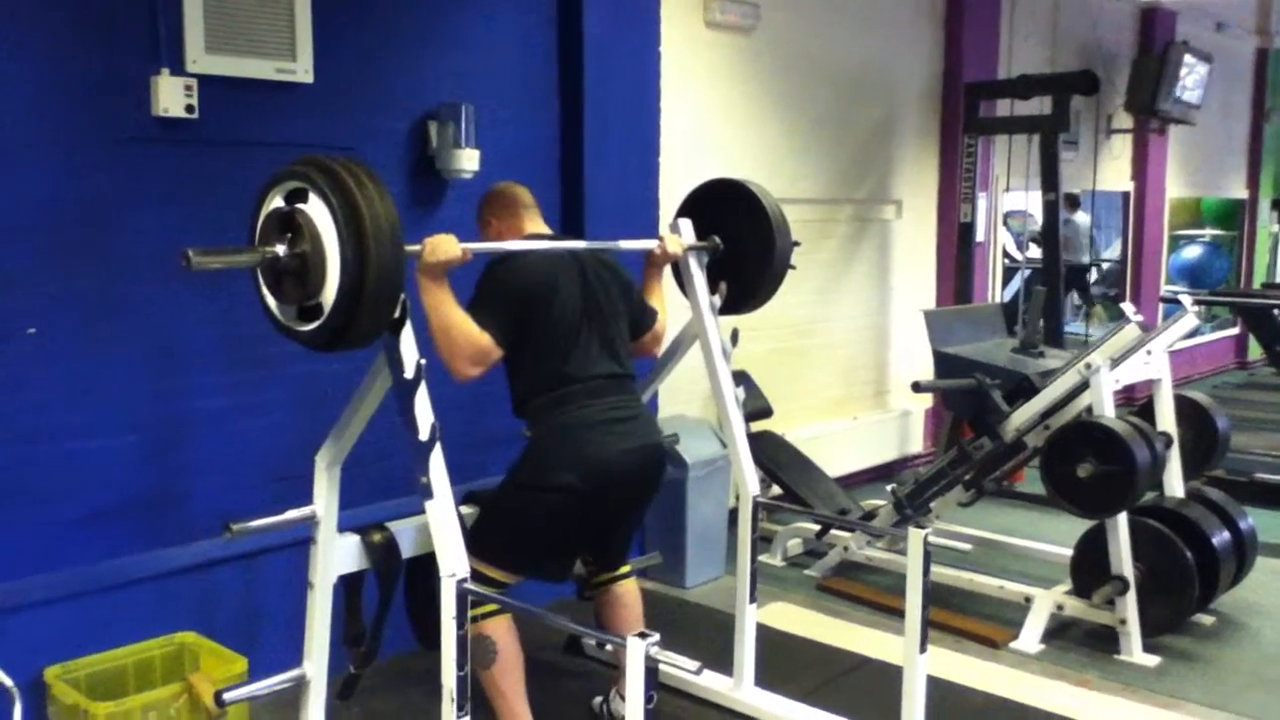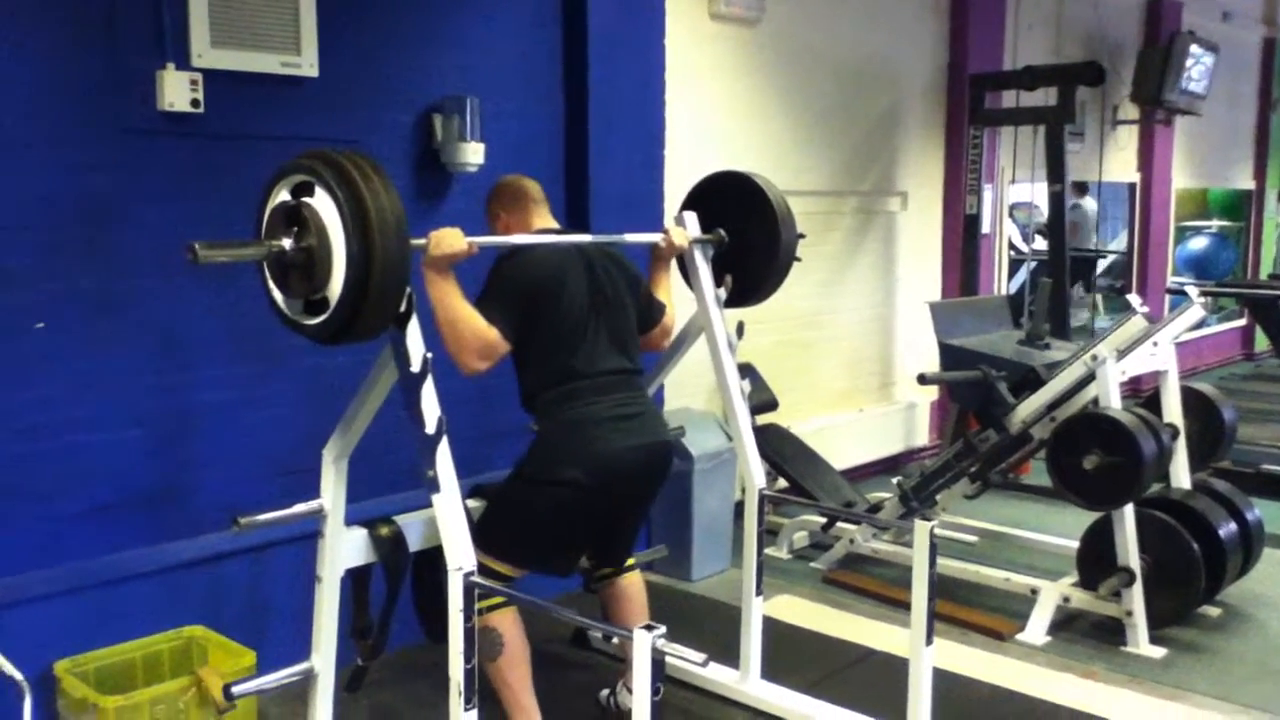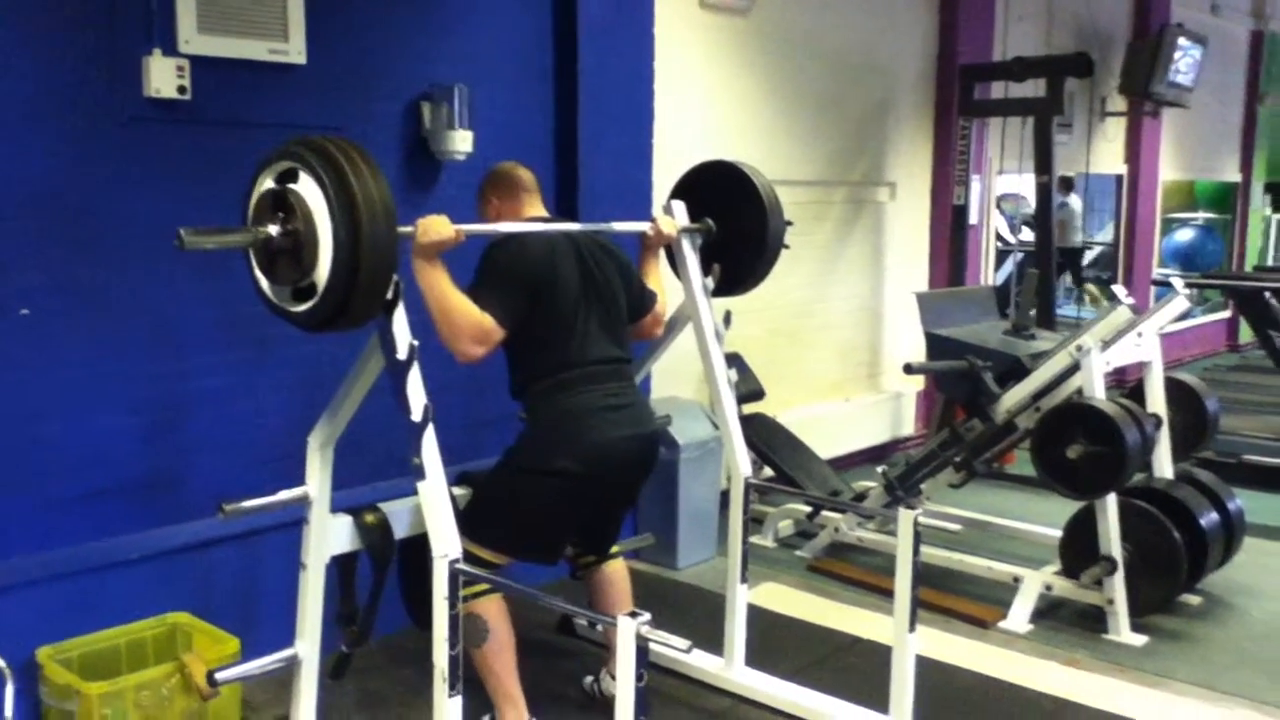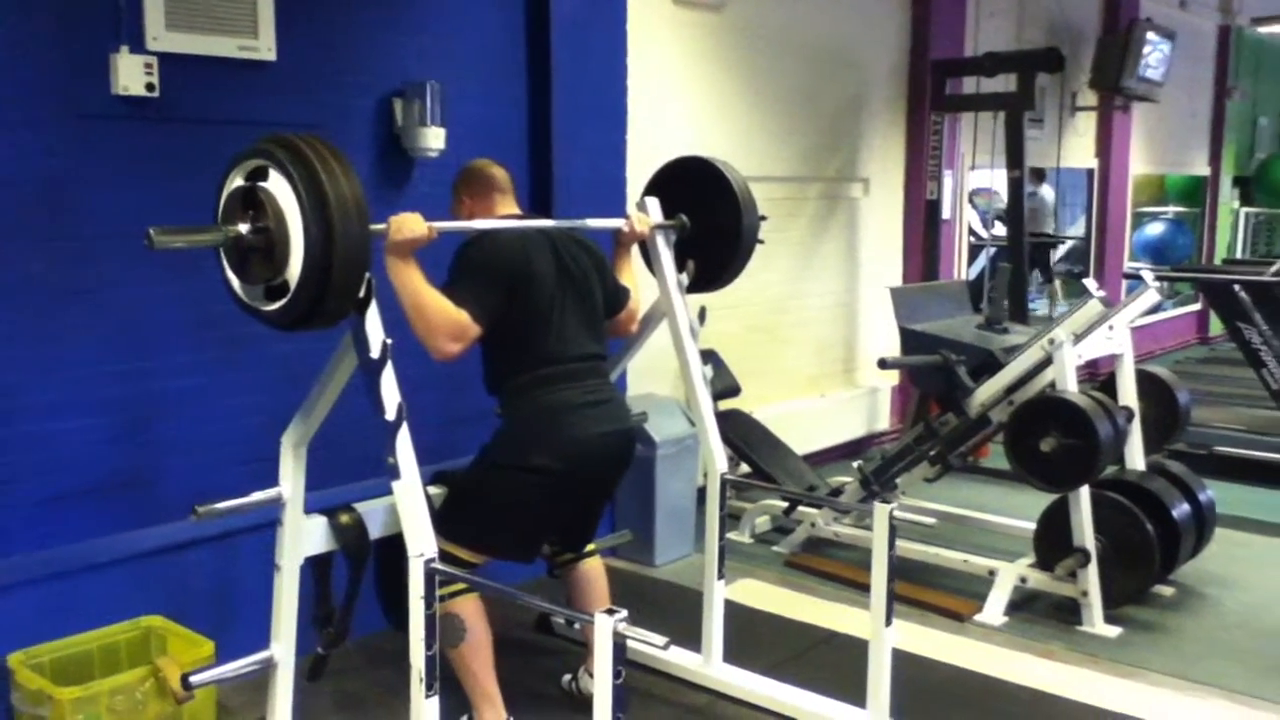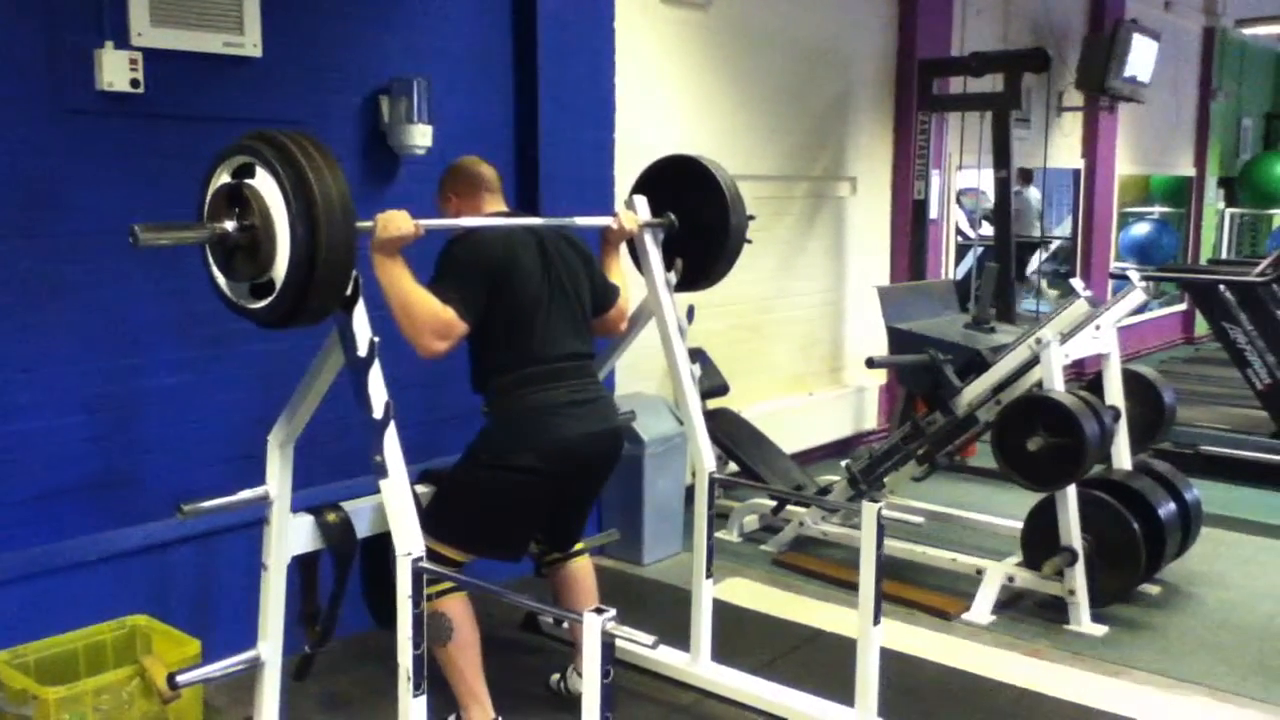
dt=0.3s
person 1, frame 1
left shoulder: (512, 271)
right shoulder: (604, 264)
left elbow: (467, 359)
right elbow: (650, 341)
left wrist: (432, 279)
right wrist: (657, 269)
left hip: (573, 453)
right hip: (643, 443)
left knee: (476, 585)
right knee: (609, 562)
person 1, frame 2
left shoulder: (521, 265)
right shoulder: (612, 258)
left elbow: (475, 353)
right elbow: (659, 335)
left wrist: (439, 273)
right wrist: (663, 262)
left hip: (581, 449)
right hip: (650, 439)
left knee: (482, 579)
right knee: (612, 556)
person 1, frame 3
left shoulder: (513, 253)
right shoulder: (603, 248)
left elbow: (470, 341)
right elbow: (651, 324)
left wrist: (427, 261)
right wrist: (653, 251)
left hip: (570, 439)
right hip: (637, 430)
left knee: (468, 565)
right knee: (595, 545)
person 1, frame 4
left shoulder: (488, 250)
right shoulder: (578, 244)
left elbow: (448, 338)
right elbow: (627, 321)
left wrist: (400, 258)
right wrist: (626, 249)
left hip: (548, 436)
right hip: (613, 427)
left knee: (444, 563)
right knee: (572, 542)
right ankle: (600, 672)
person 1, frame 5
left shoulder: (473, 247)
right shoulder: (566, 242)
left elbow: (434, 335)
right elbow: (615, 321)
left wrist: (387, 256)
right wrist: (614, 247)
left hip: (533, 435)
right hip: (601, 426)
left knee: (430, 562)
right knee: (560, 541)
right ankle: (590, 672)
